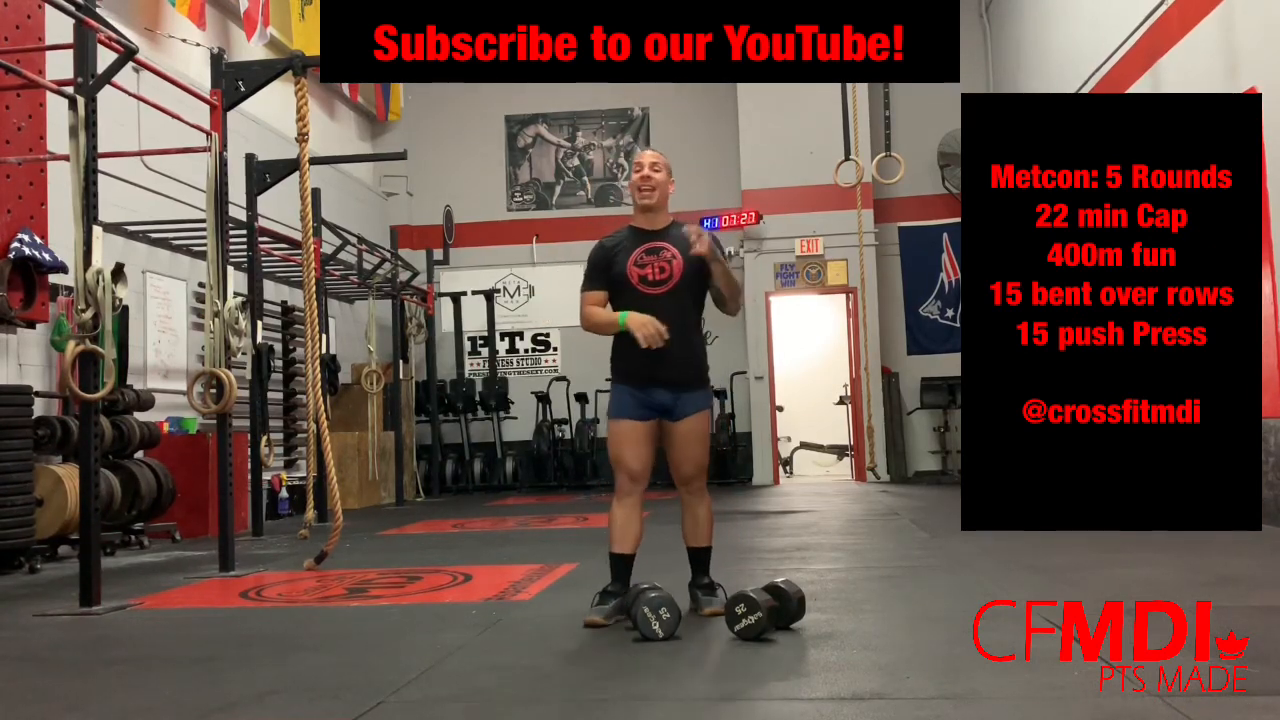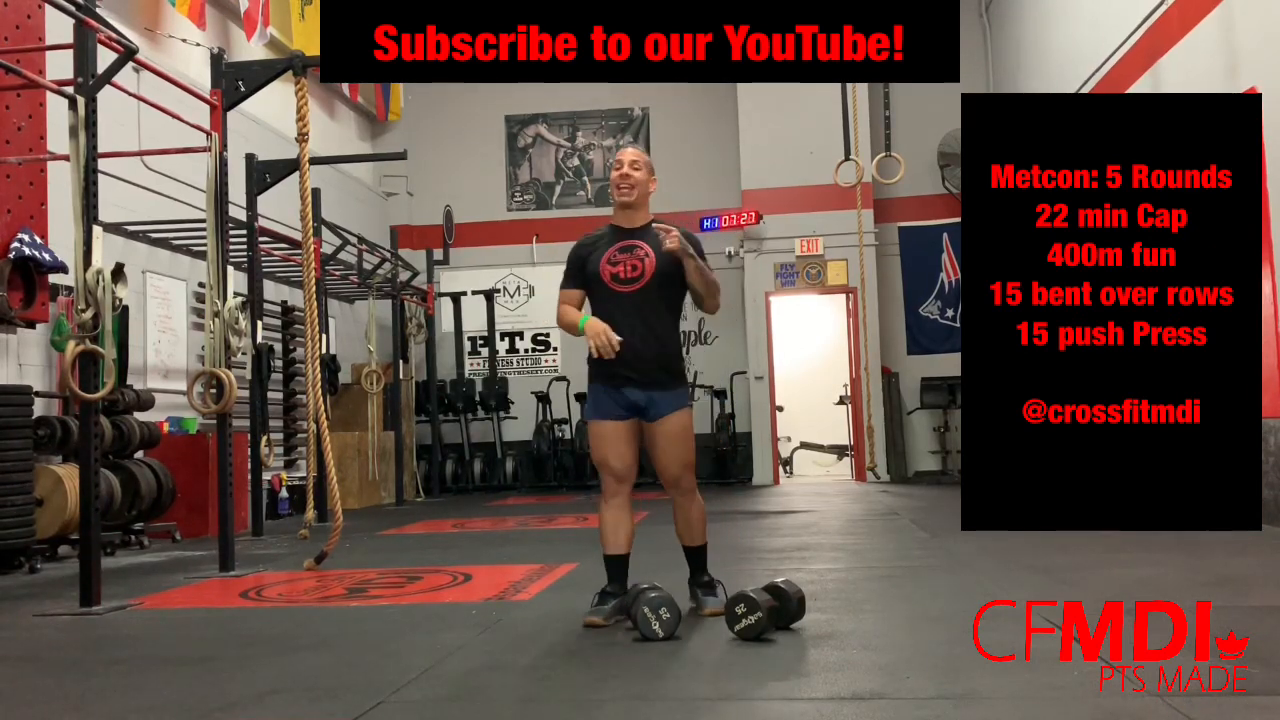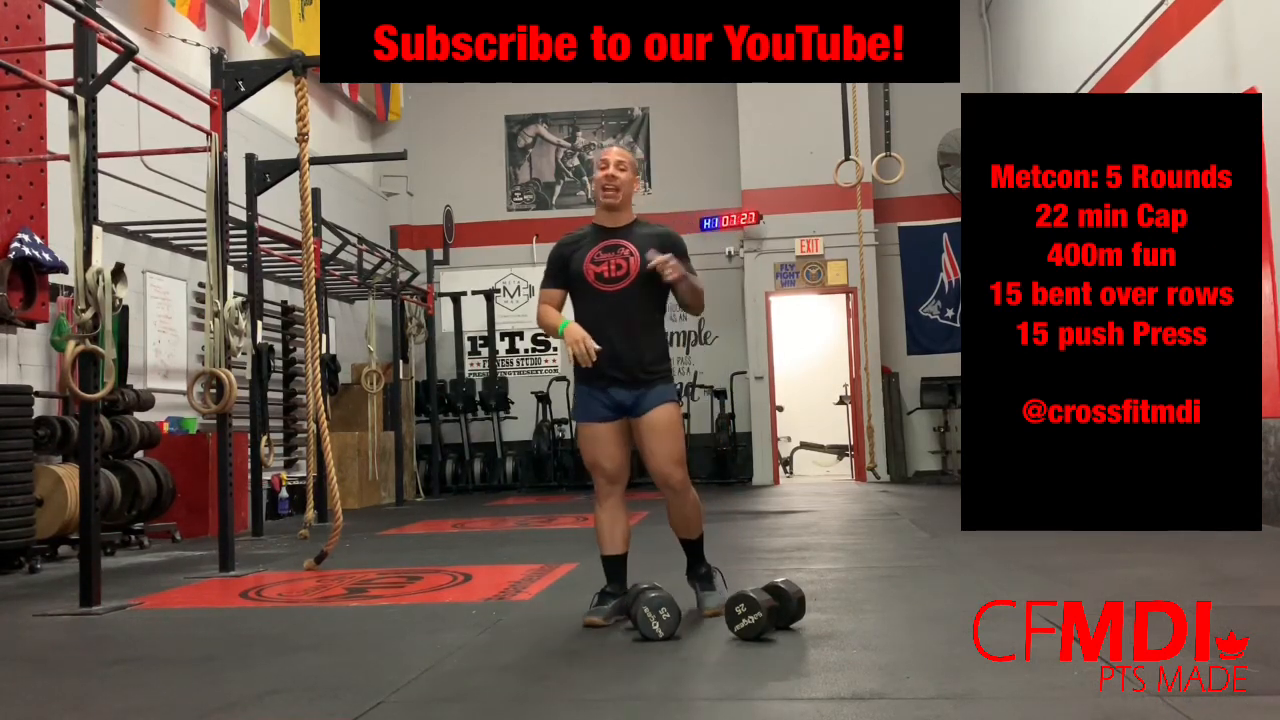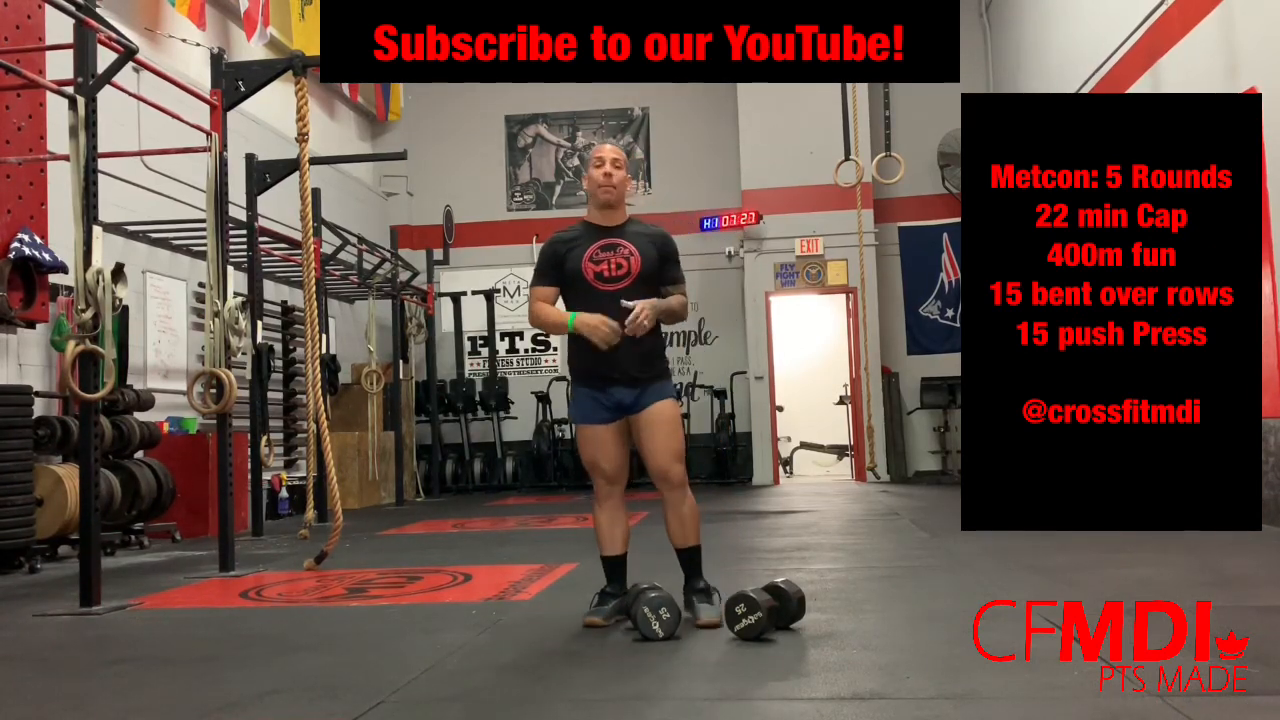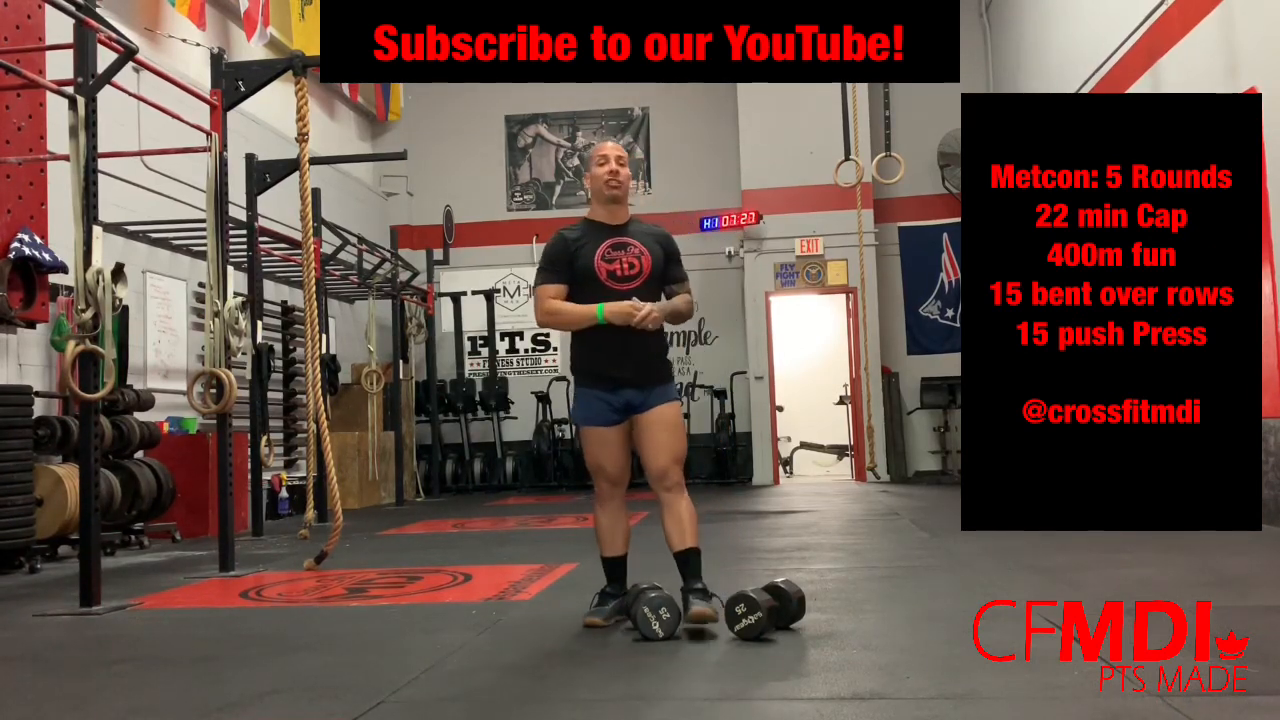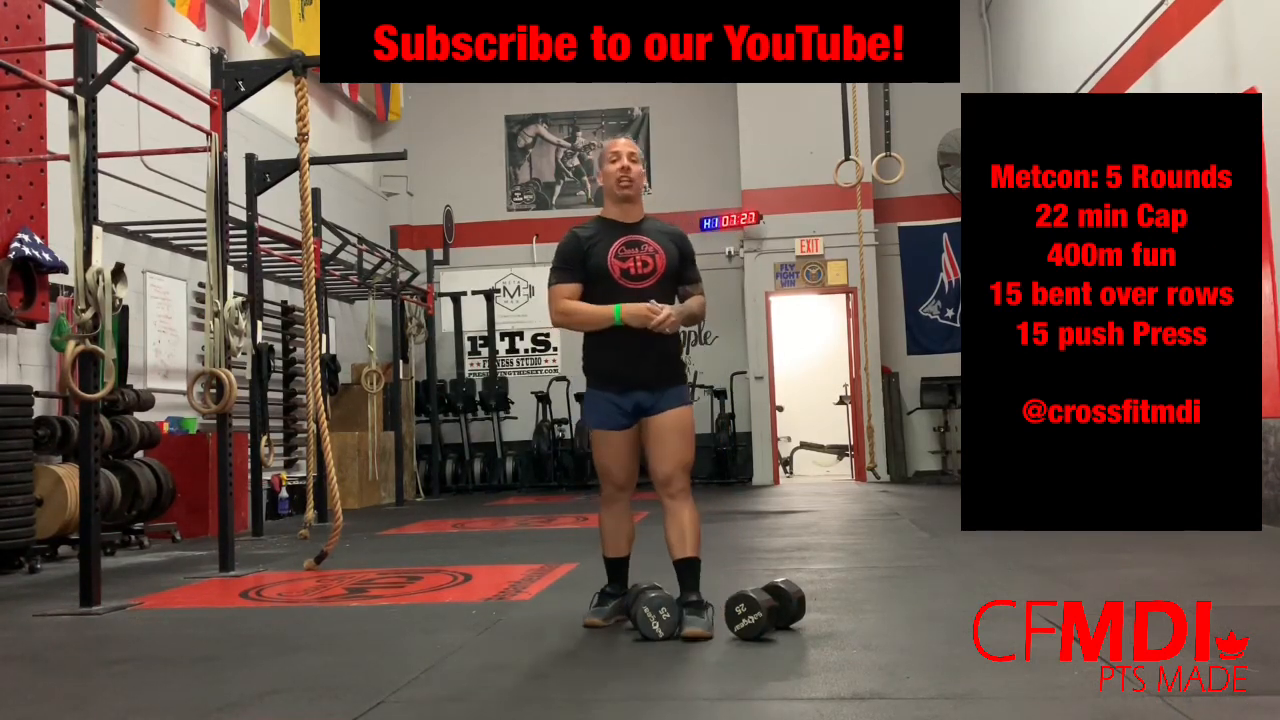
dt=0.2s
person 1, frame 1
left shoulder: (696, 241)
right shoulder: (608, 249)
left elbow: (733, 306)
right elbow: (589, 313)
left wrist: (713, 259)
right wrist: (628, 318)
left hip: (688, 384)
right hip: (631, 386)
left knee: (692, 483)
right knee: (628, 484)
left ankle: (701, 582)
right ankle: (617, 589)
person 1, frame 2
left shoulder: (676, 240)
right shoulder: (587, 248)
left elbow: (711, 304)
right elbow: (566, 309)
left wrist: (687, 257)
right wrist: (588, 322)
left hip: (665, 384)
right hip: (608, 386)
left knee: (681, 483)
right knee: (615, 485)
left ankle: (700, 578)
right ankle: (615, 590)
person 1, frame 3
left shoulder: (662, 240)
right shoulder: (569, 247)
left elbow: (696, 305)
right elbow: (545, 310)
left wrist: (681, 278)
right wrist: (567, 328)
left hip: (652, 382)
right hip: (595, 386)
left knee: (674, 480)
right knee: (608, 486)
left ankle: (700, 569)
right ankle: (615, 590)
person 1, frame 4
left shoulder: (656, 240)
right shoulder: (561, 245)
left elbow: (682, 305)
right elbow: (537, 311)
left wrist: (655, 307)
right wrist: (579, 321)
left hip: (651, 381)
right hip: (593, 387)
left knee: (673, 478)
right knee: (607, 486)
left ankle: (696, 584)
right ankle: (615, 590)
person 1, frame 5
left shoulder: (659, 239)
right shoulder: (567, 243)
left elbow: (685, 302)
right elbow: (546, 312)
left wrist: (662, 310)
right wrist: (608, 311)
left hip: (655, 382)
right hip: (598, 387)
left knee: (670, 480)
right knee: (609, 487)
left ankle: (694, 587)
right ankle: (615, 591)
person 1, frame 6
left shoulder: (672, 237)
right shoulder: (580, 241)
left elbow: (699, 300)
right elbow: (560, 310)
left wrist: (679, 312)
right wrist: (625, 313)
left hip: (667, 384)
right hip: (608, 387)
left knee: (675, 486)
right knee: (615, 490)
left ankle: (691, 598)
right ankle: (616, 590)
